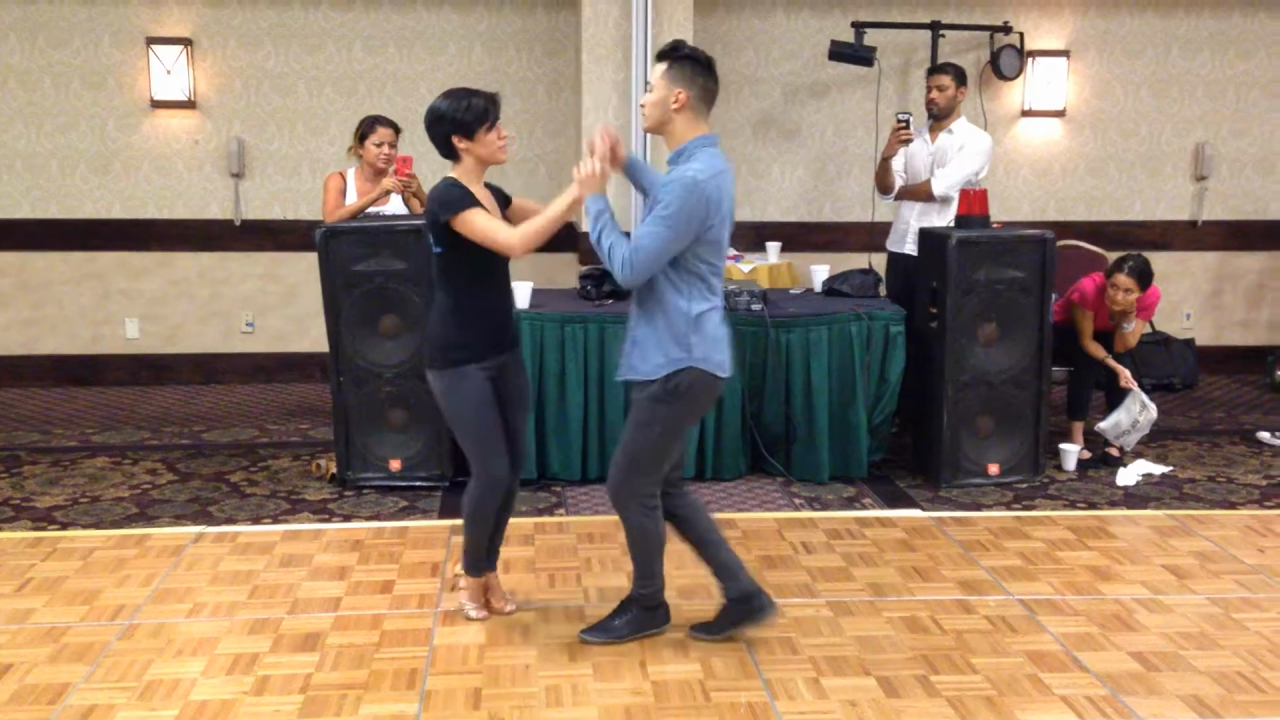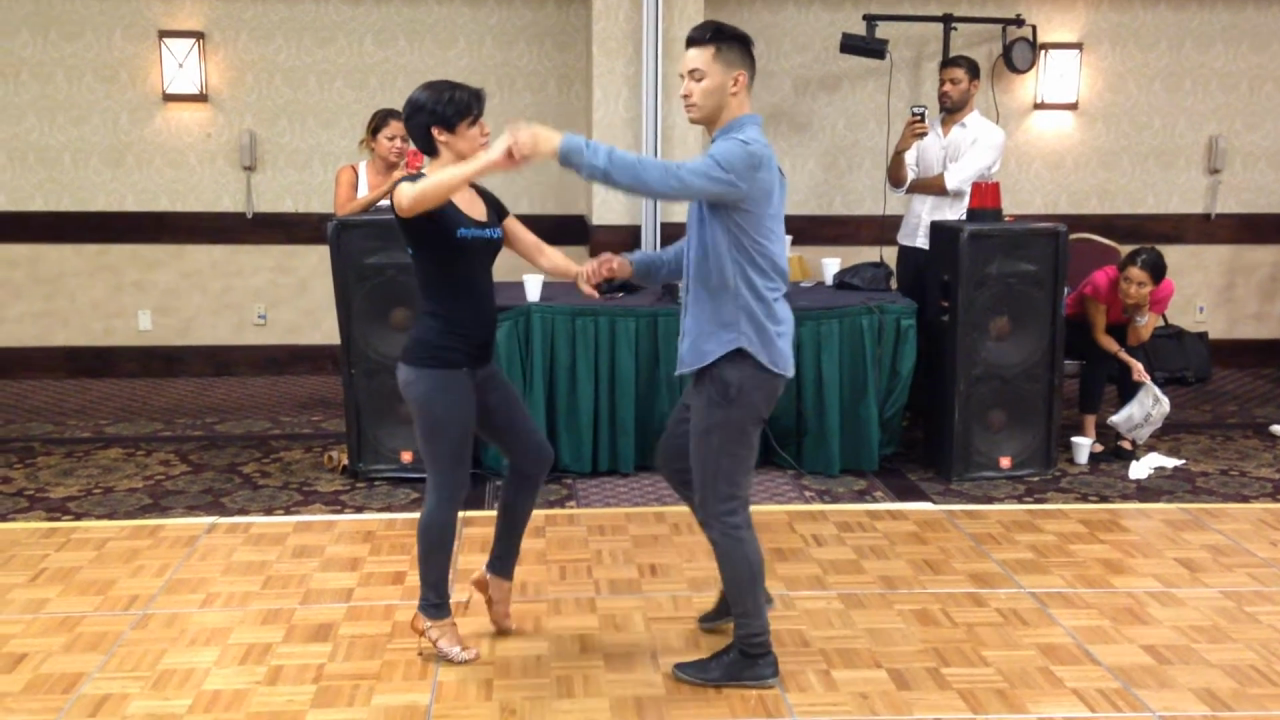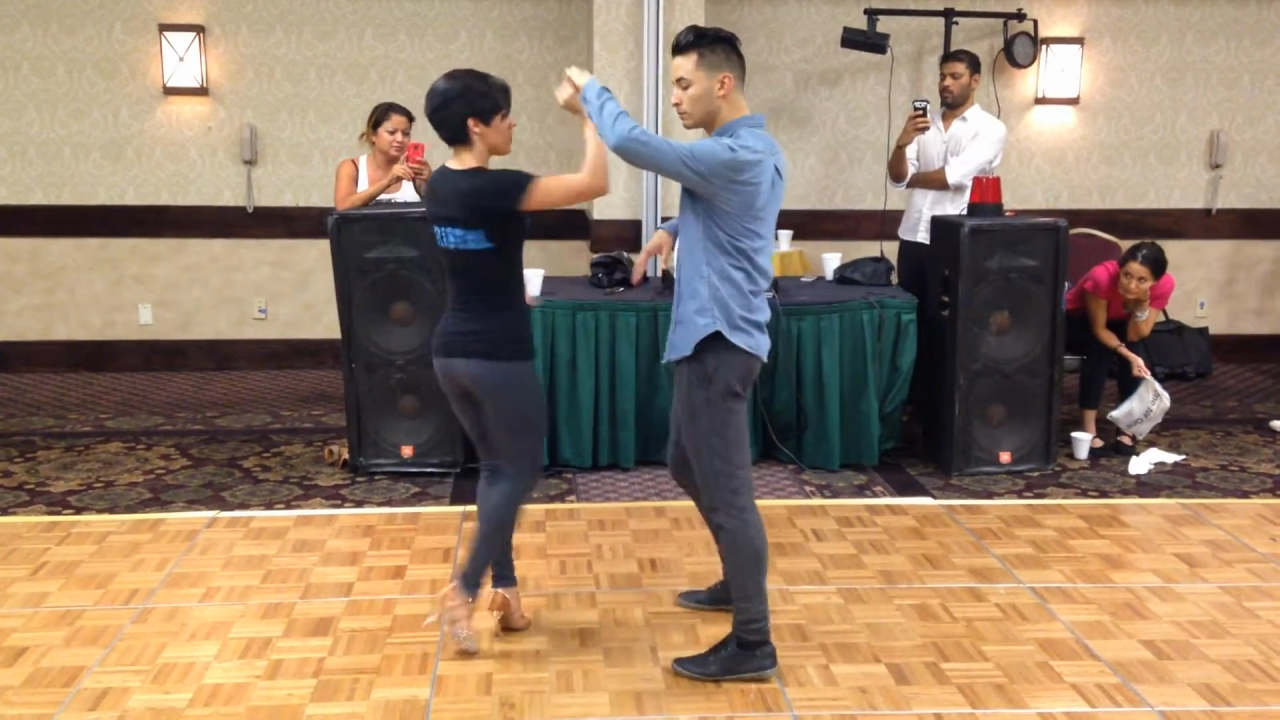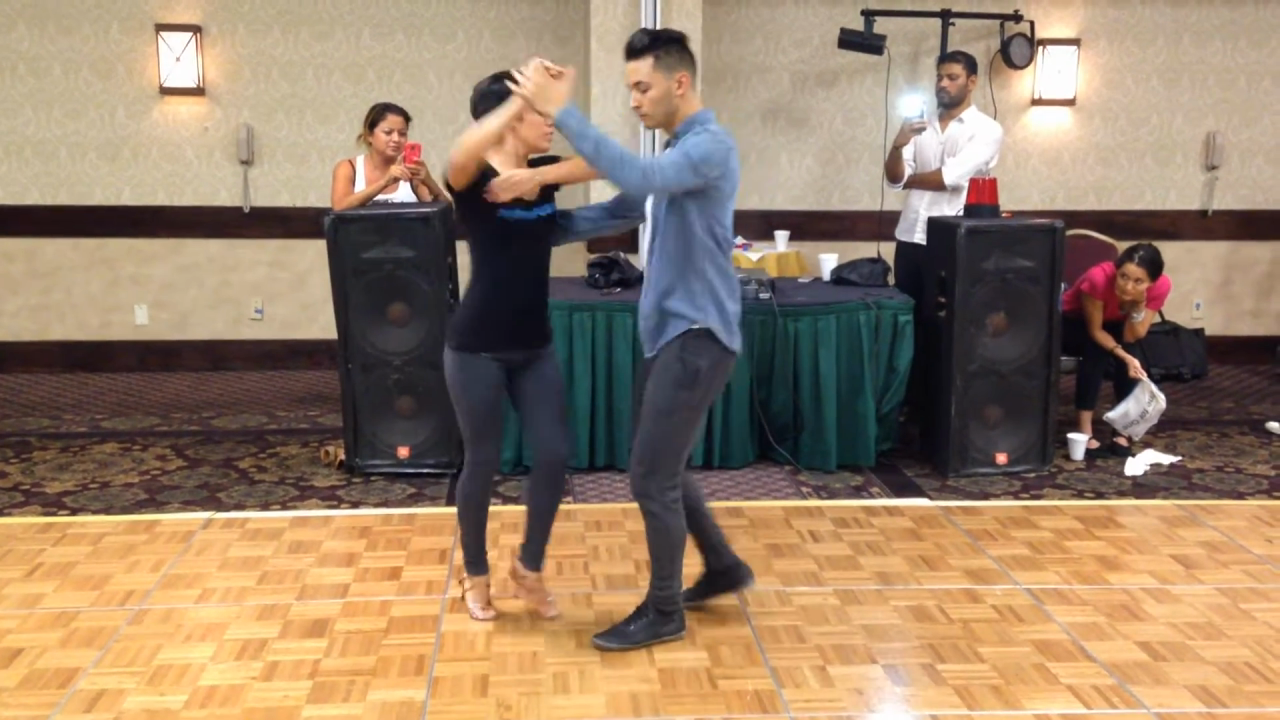
dt=0.7s
person 1, frame 1
left shoulder: (695, 181)
right shoulder: (696, 168)
left elbow: (629, 266)
left wrist: (598, 202)
right wrist: (627, 167)
left hip: (679, 363)
right hip: (673, 359)
left knee: (632, 488)
right knee: (663, 489)
left ankle: (646, 605)
right ankle: (743, 594)
person 1, frame 2
left shoulder: (744, 152)
right shoulder: (732, 154)
left elbow: (664, 179)
right elbow: (700, 253)
left wrist: (565, 149)
right wrist: (633, 266)
left hip: (740, 355)
right hip: (727, 351)
left knee: (722, 504)
right knee: (680, 468)
left ankle: (752, 652)
right ankle: (746, 595)
person 1, frame 3
left shoulder: (730, 157)
right shoulder: (755, 149)
left elbow: (630, 143)
left wrist: (590, 88)
right wrist: (671, 232)
left hip: (717, 342)
right hip: (720, 338)
left knee: (723, 490)
right knee: (690, 467)
left ankle: (752, 643)
right ankle: (739, 583)
person 1, frame 4
left shoulder: (707, 147)
right shoulder: (677, 153)
left elbow: (637, 175)
right elbow: (618, 210)
left wrist: (561, 114)
left hip: (695, 337)
right hip: (670, 332)
left knee: (651, 476)
right knee: (663, 469)
left ankle: (664, 610)
right ankle: (723, 567)
person 2, frame 1
left shoulder: (489, 194)
right shoulder: (448, 198)
left elbow: (541, 223)
right elbow: (516, 243)
left wrist: (589, 185)
right wrist: (579, 187)
left hip: (504, 354)
right hip: (458, 362)
left knee: (509, 470)
right knee: (490, 471)
left ankle: (486, 571)
right ankle: (471, 572)
person 2, frame 2
left shoulder: (485, 199)
right shoulder: (412, 189)
left elbow: (538, 251)
right elbow: (413, 200)
left wrist: (581, 272)
right wrist: (490, 161)
left hip: (479, 363)
right hip: (435, 366)
left knee: (534, 458)
right knee: (448, 488)
left ankle: (498, 576)
right ankle: (432, 615)
person 2, frame 3
left shoulder: (440, 186)
right shoulder: (502, 185)
right elbow: (596, 182)
right wrist: (586, 116)
left hip: (454, 350)
right hip: (503, 354)
left knee: (498, 468)
right knee: (518, 473)
left ankle: (502, 590)
right ankle: (462, 593)
person 2, frame 4
left shoulder: (547, 173)
right shoulder: (469, 176)
right elbow: (464, 153)
left wrist: (536, 176)
right wrist: (521, 98)
left hip: (533, 346)
right hip: (476, 346)
left knee: (554, 455)
right knee: (482, 463)
left ankle: (531, 568)
right ankle: (475, 574)
person 3, frame 1
left shoulder: (976, 140)
right shoulder: (912, 136)
left elbow: (941, 188)
right elbow: (885, 190)
left wrist: (900, 190)
right wrist: (887, 157)
right hip: (901, 249)
right ankle: (903, 408)
person 3, frame 2
left shoulder: (989, 133)
right shoulder: (924, 130)
left elbow: (954, 181)
right elbow: (896, 182)
left wrist: (912, 184)
right wrist: (899, 150)
right hip: (912, 241)
right ankle: (915, 401)
person 3, frame 3
left shoulder: (990, 128)
right shoulder: (924, 125)
left elbow: (955, 176)
right elbow: (897, 178)
left wrist: (912, 178)
right wrist: (901, 144)
right hip: (913, 236)
person 3, frame 4
left shoulder: (986, 129)
right shoulder: (921, 125)
left elbow: (951, 177)
right elbow: (894, 178)
left wrist: (909, 179)
right wrist: (897, 146)
right hip: (911, 237)
right ankle: (911, 395)
person 4, frame 1
left shoulder: (1151, 296)
right shoulder: (1089, 288)
left elbow: (1122, 348)
right elbow: (1085, 341)
left wrist: (1130, 314)
right wrist: (1115, 367)
left hip: (1105, 336)
right hip: (1064, 334)
left knee: (1122, 359)
right knee: (1088, 361)
right ankle: (1076, 441)
person 4, frame 2
left shoulder: (1164, 289)
right shoulder: (1101, 282)
left elbow: (1135, 341)
right elbow: (1098, 334)
left wrist: (1143, 308)
right wrist: (1129, 360)
left hip: (1118, 329)
right hip: (1077, 327)
left knee: (1134, 353)
right knee: (1101, 355)
right ankle: (1088, 434)
person 4, frame 3
left shoulder: (1164, 285)
right shoulder: (1102, 277)
left elbow: (1135, 336)
right elbow: (1099, 329)
left wrist: (1143, 303)
right wrist: (1129, 356)
left hip: (1118, 324)
right hip: (1077, 322)
left knee: (1135, 348)
right knee: (1100, 349)
right ankle: (1088, 430)
person 4, frame 4
left shoulder: (1161, 286)
right shoulder: (1098, 277)
left elbow: (1131, 337)
right elbow: (1094, 330)
left wrist: (1139, 305)
right wrist: (1125, 357)
left hip: (1114, 325)
right hip: (1073, 324)
left knee: (1130, 348)
right knee: (1097, 349)
left ankle: (1122, 430)
right ankle: (1084, 431)
